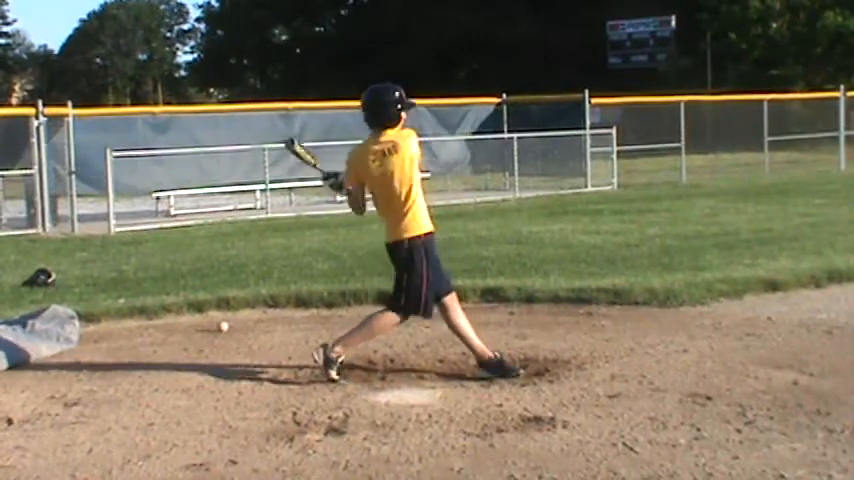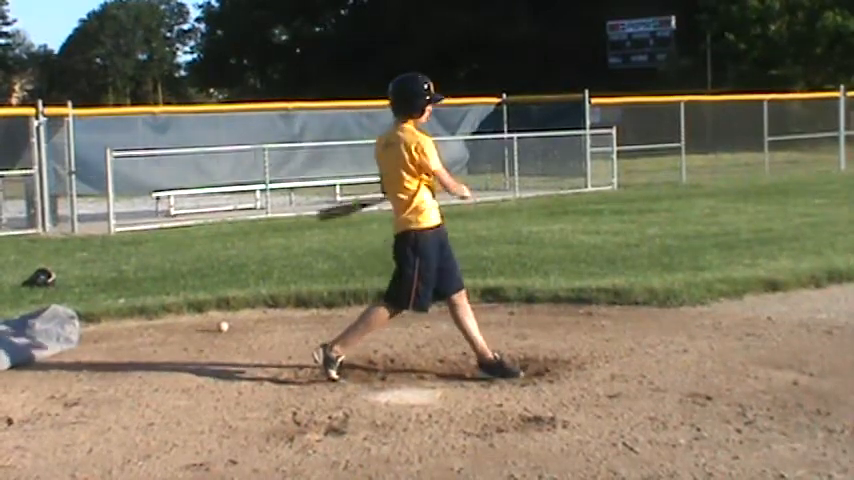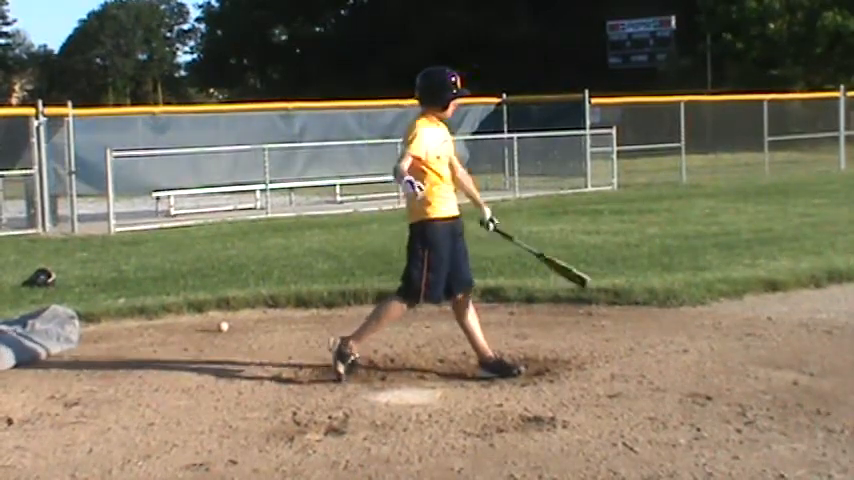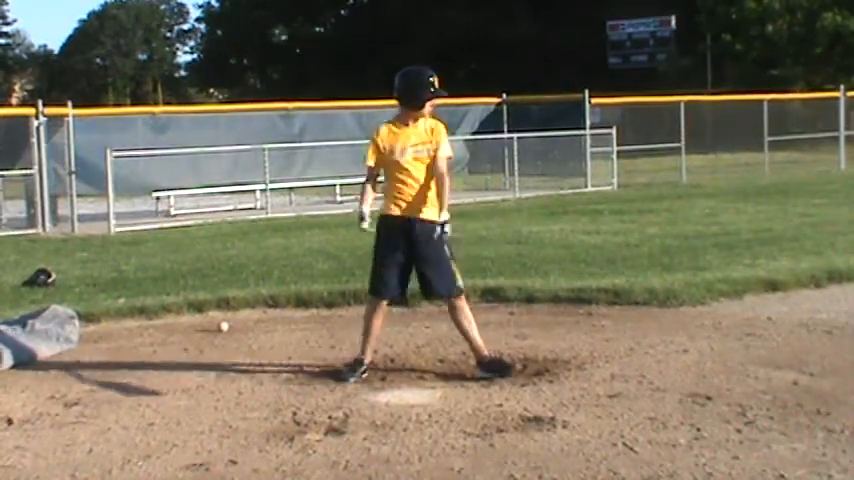
dt=0.4s
person 1, frame 1
left shoulder: (357, 156)
right shoulder: (408, 139)
left elbow: (358, 208)
left wrist: (346, 185)
left hip: (398, 237)
right hip: (416, 236)
left knee: (447, 298)
right knee: (401, 310)
left ankle: (486, 357)
right ankle: (334, 351)
person 1, frame 2
left shoulder: (384, 142)
right shoulder: (419, 140)
left elbow: (386, 187)
right elbow: (447, 184)
right wrist: (467, 192)
left hip: (428, 230)
right hip: (420, 231)
left knee: (456, 294)
right knee: (395, 302)
left ankle: (486, 358)
right ankle: (334, 350)
person 1, frame 3
left shoulder: (441, 130)
right shoulder: (421, 129)
left elbow: (458, 173)
right elbow: (402, 166)
left wrist: (482, 206)
right wrist: (408, 180)
left hip: (450, 220)
right hip: (430, 222)
left knee: (462, 293)
right knee: (410, 295)
left ankle: (487, 358)
right ankle: (348, 346)
person 1, frame 4
left shoulder: (436, 129)
right shoulder: (384, 133)
left elbow: (442, 174)
right elbow: (372, 178)
left wrist: (443, 213)
right wrist: (364, 210)
left hip: (428, 222)
right hip: (393, 222)
left knee: (453, 293)
right knee: (380, 296)
left ankle: (484, 357)
right ankle: (364, 359)
